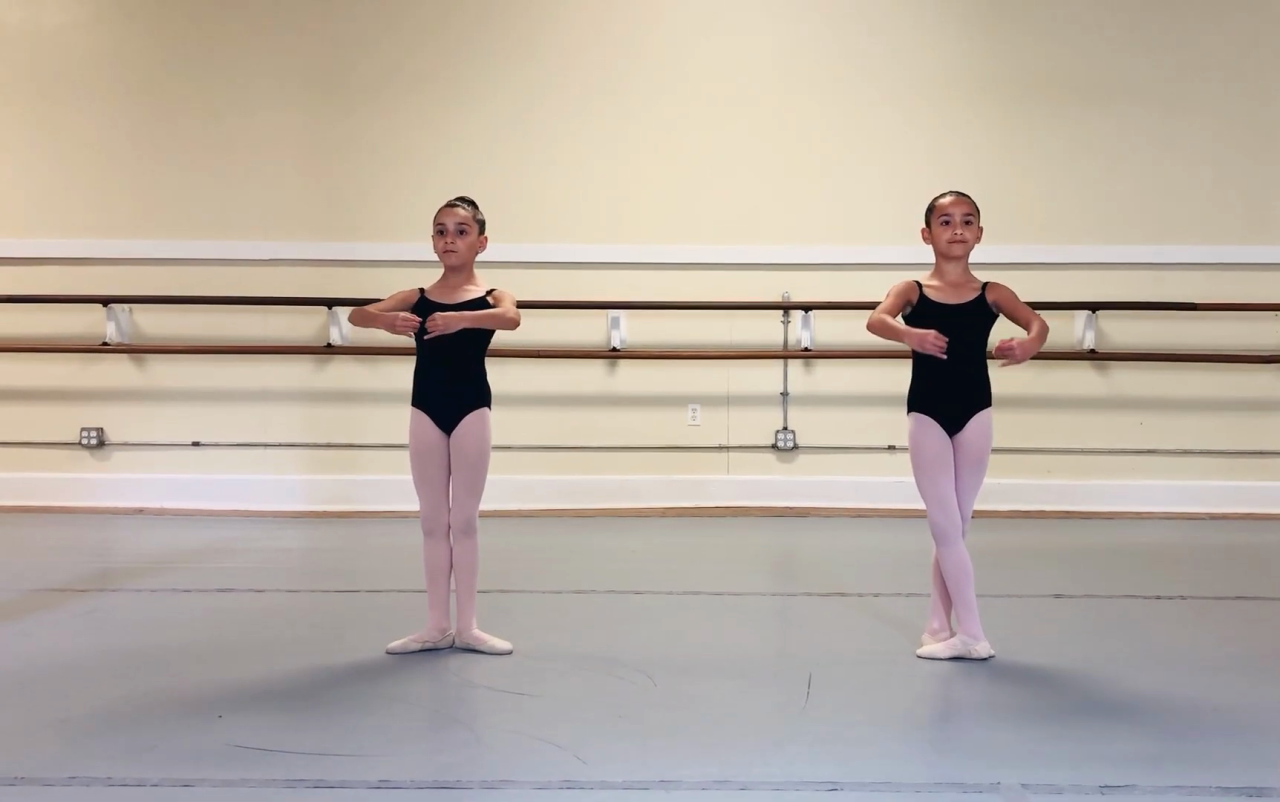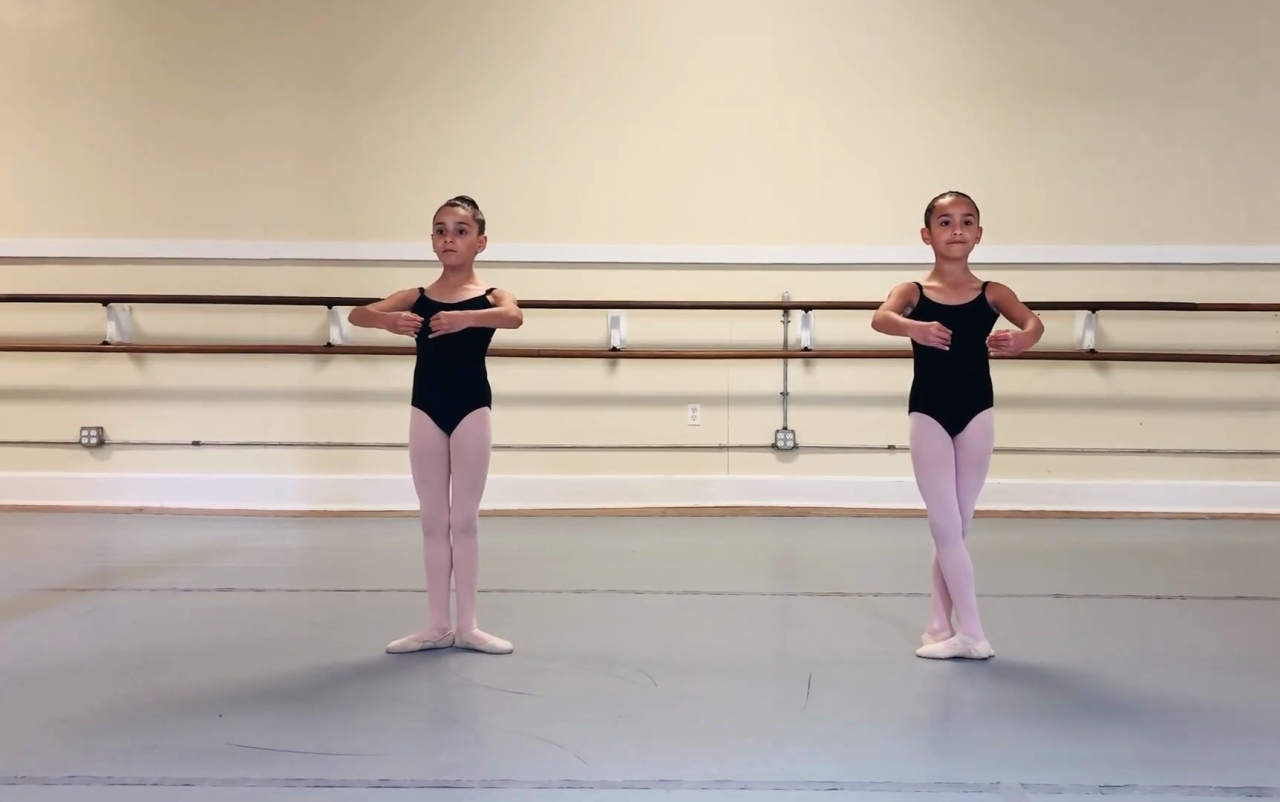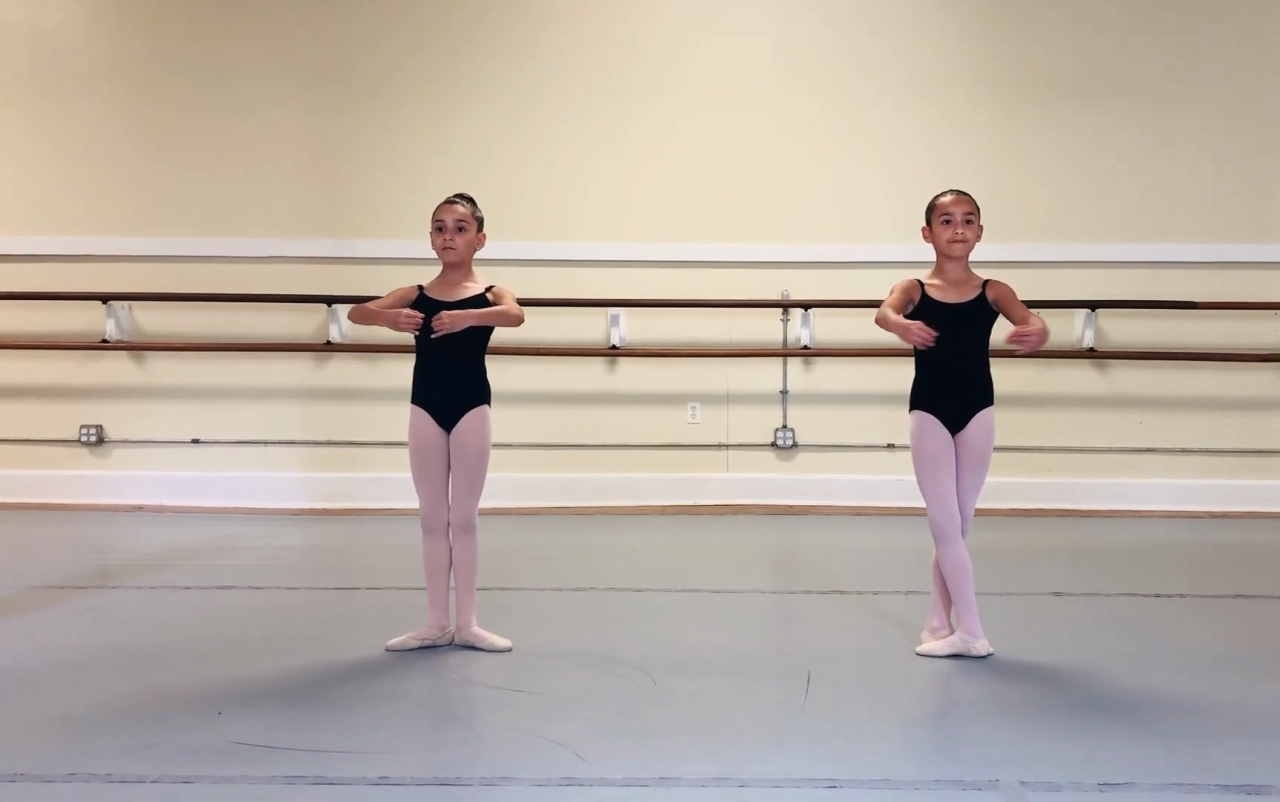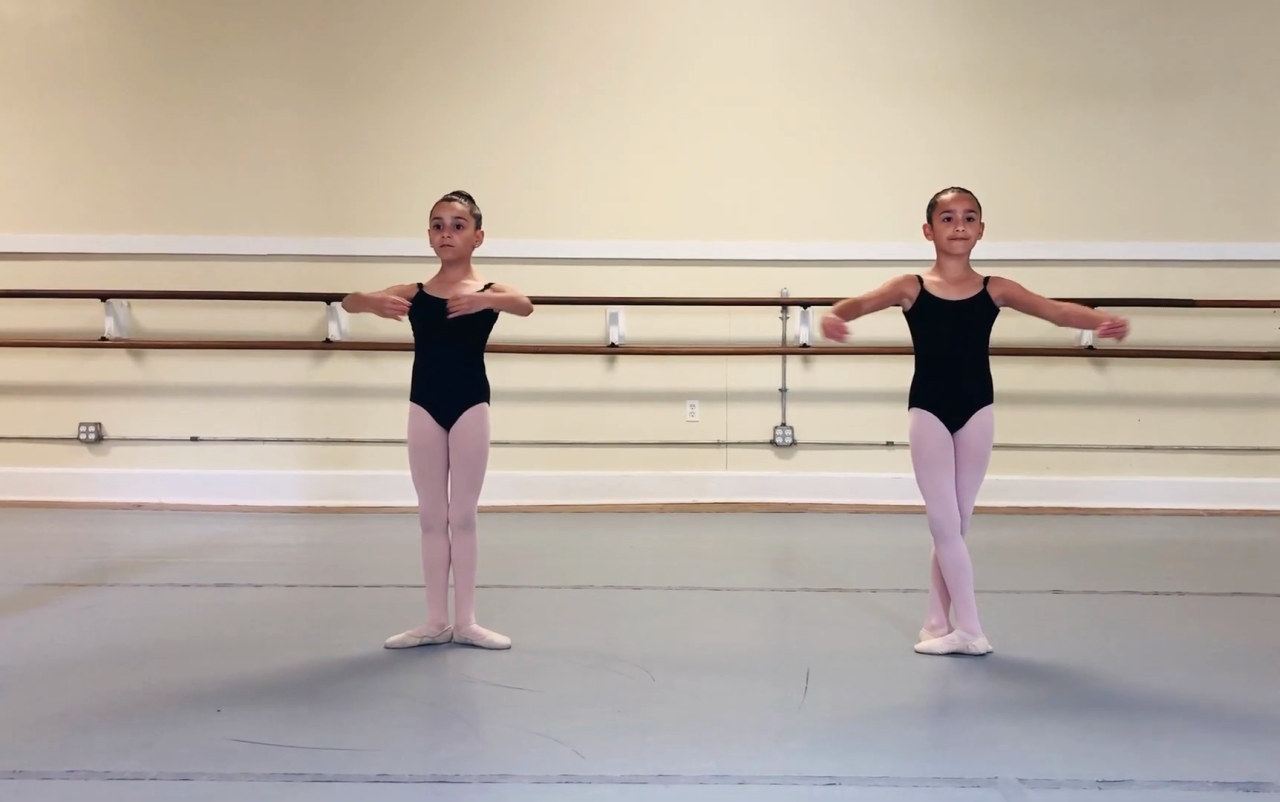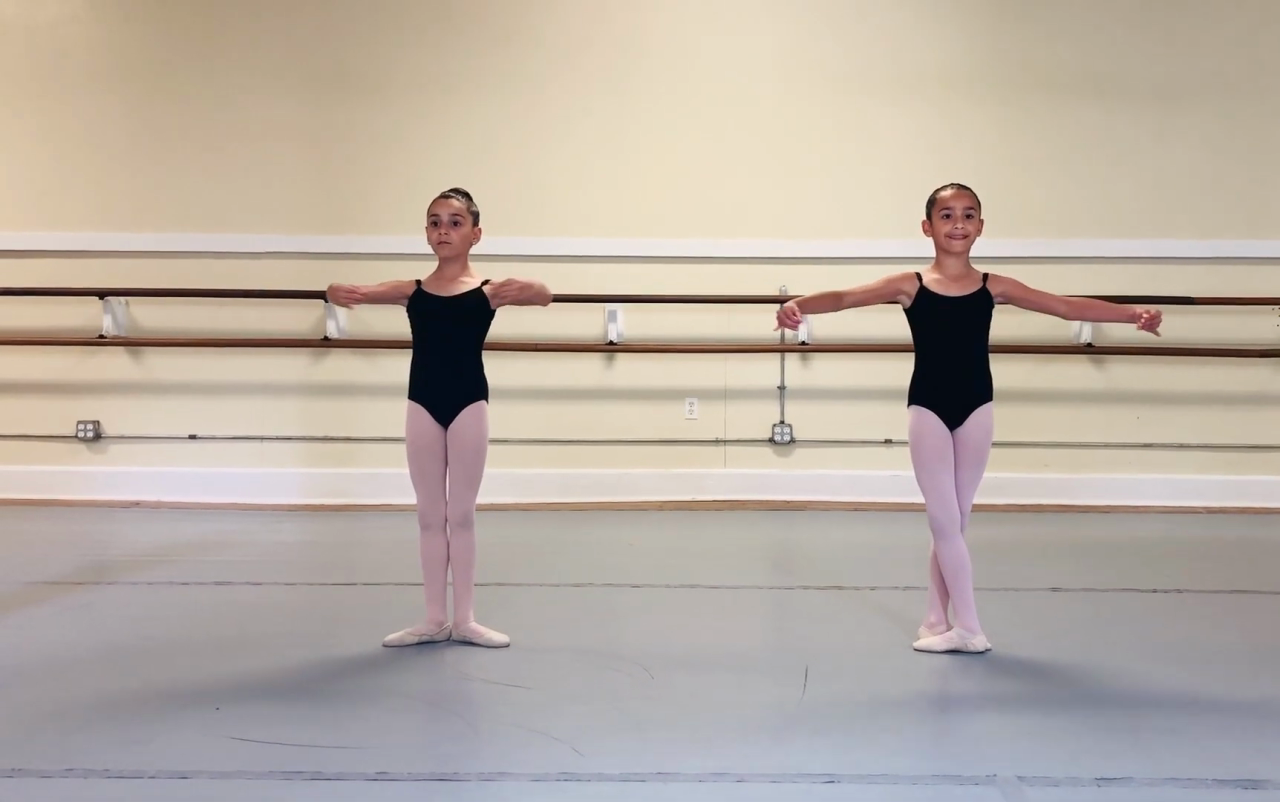
dt=0.2s
person 1, frame 1
left shoulder: (992, 294)
right shoulder: (911, 291)
left elbow: (1038, 323)
right elbow: (876, 320)
left wrist: (1029, 344)
right wrist: (910, 335)
left hip: (975, 415)
right hip: (927, 414)
left knee: (955, 528)
right knee: (946, 526)
left ankle: (939, 628)
right ankle: (971, 634)
person 1, frame 2
left shoulder: (992, 293)
right shoulder: (912, 291)
left elbow: (1033, 322)
right elbow: (881, 318)
left wrist: (1023, 338)
right wrist: (914, 329)
left hip: (976, 414)
right hip: (928, 414)
left knee: (956, 528)
right knee: (946, 526)
left ankle: (940, 627)
right ankle: (971, 633)
person 1, frame 3
left shoulder: (992, 291)
right shoulder: (912, 288)
left elbow: (1032, 322)
right elbow: (884, 313)
left wrist: (1034, 334)
right wrist: (902, 326)
left hip: (976, 412)
right hip: (928, 413)
left knee: (957, 526)
right knee: (945, 525)
left ankle: (939, 625)
right ankle: (969, 631)
person 1, frame 4
left shoulder: (995, 289)
right shoulder: (910, 287)
left elbow: (1057, 310)
right elbow: (857, 303)
left wrist: (1102, 321)
right wrist: (836, 316)
left hip: (976, 410)
right hip: (928, 410)
left knee: (956, 524)
right knee: (944, 523)
left ankle: (938, 623)
right ankle: (968, 628)
person 1, frame 5
left shoulder: (994, 287)
right shoulder: (909, 285)
left elbow: (1065, 306)
right elbow: (843, 297)
left wrist: (1133, 313)
right wrist: (799, 305)
left hip: (976, 407)
right hip: (928, 407)
left knee: (954, 522)
right knee: (944, 521)
left ankle: (936, 621)
right ankle: (968, 627)
person 2, frame 1
left shoulder: (492, 297)
right shoulder: (416, 298)
left elbow: (511, 318)
right elbow: (357, 314)
left wrist: (461, 319)
right wrist: (387, 319)
left hip: (471, 411)
right hip: (426, 412)
left knee: (465, 521)
right knee: (433, 522)
left ankle: (467, 626)
right ankle: (437, 625)
person 2, frame 2
left shoulder: (492, 296)
right shoulder: (415, 297)
left elbow: (514, 317)
right elbow: (357, 314)
left wrist: (466, 318)
right wrist: (387, 320)
left hip: (471, 411)
right hip: (426, 411)
left knee: (464, 520)
right knee: (433, 521)
left ankle: (467, 625)
right ankle: (437, 625)
person 2, frame 3
left shoulder: (490, 295)
right shoulder: (414, 295)
left elbow: (516, 315)
right elbow: (356, 312)
left wrist: (468, 317)
right wrist: (387, 317)
left hip: (471, 409)
right hip: (425, 409)
left knee: (464, 518)
right knee: (432, 519)
left ankle: (467, 623)
right ankle: (436, 623)
person 2, frame 4
left shoulder: (491, 292)
right shoulder: (413, 293)
left elbow: (525, 305)
right elbow: (349, 301)
left wrist: (483, 301)
right wrist: (377, 304)
left hip: (470, 406)
right hip: (424, 407)
left knee: (463, 516)
right knee: (431, 516)
left ankle: (465, 620)
right ankle: (436, 620)
person 2, frame 5
left shoulder: (490, 290)
right shoulder: (410, 290)
left elbow: (542, 296)
right elbow: (342, 291)
left wrist: (525, 289)
right wrist: (342, 292)
left hip: (468, 404)
right hip: (422, 404)
left knee: (462, 514)
right knee: (429, 515)
left ankle: (464, 618)
right ankle: (434, 617)
